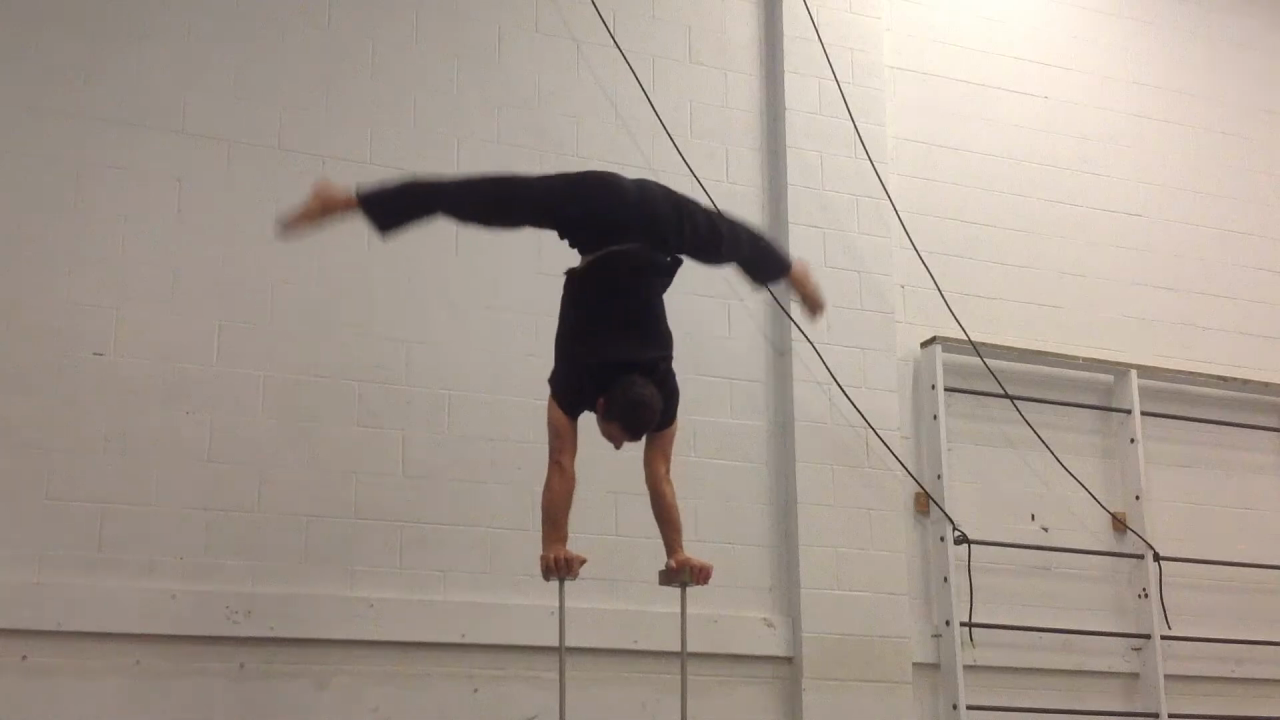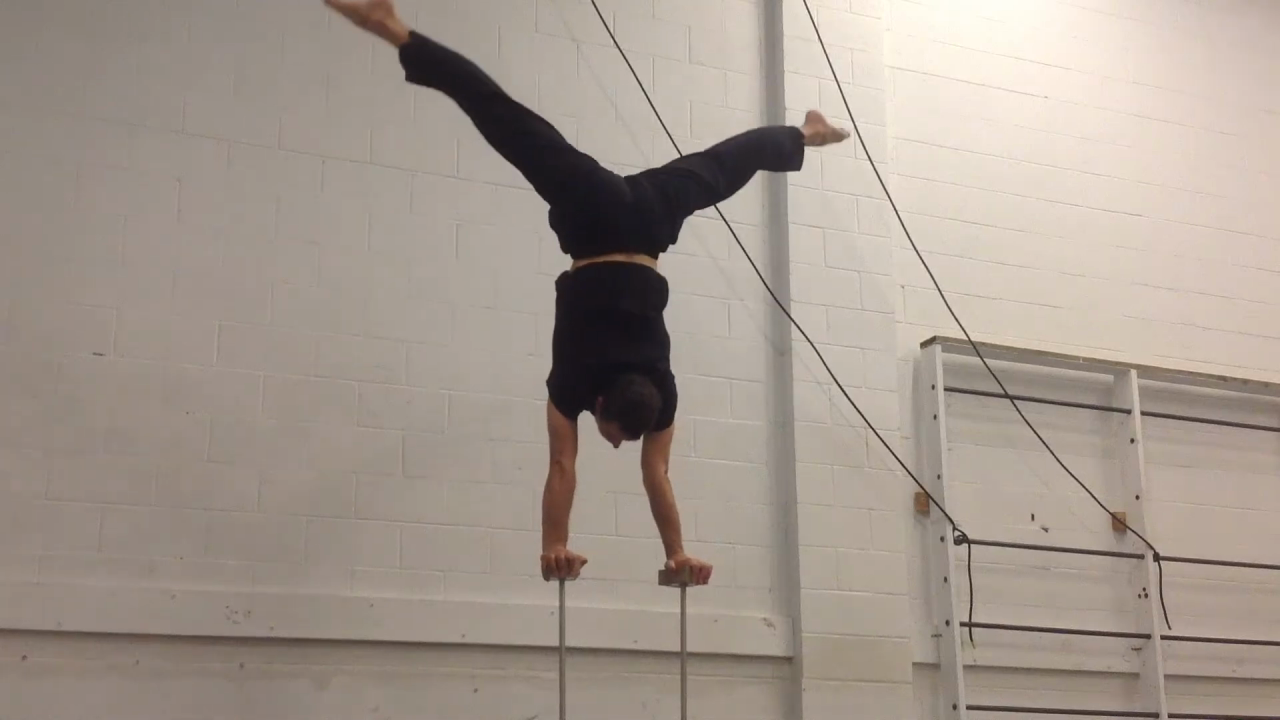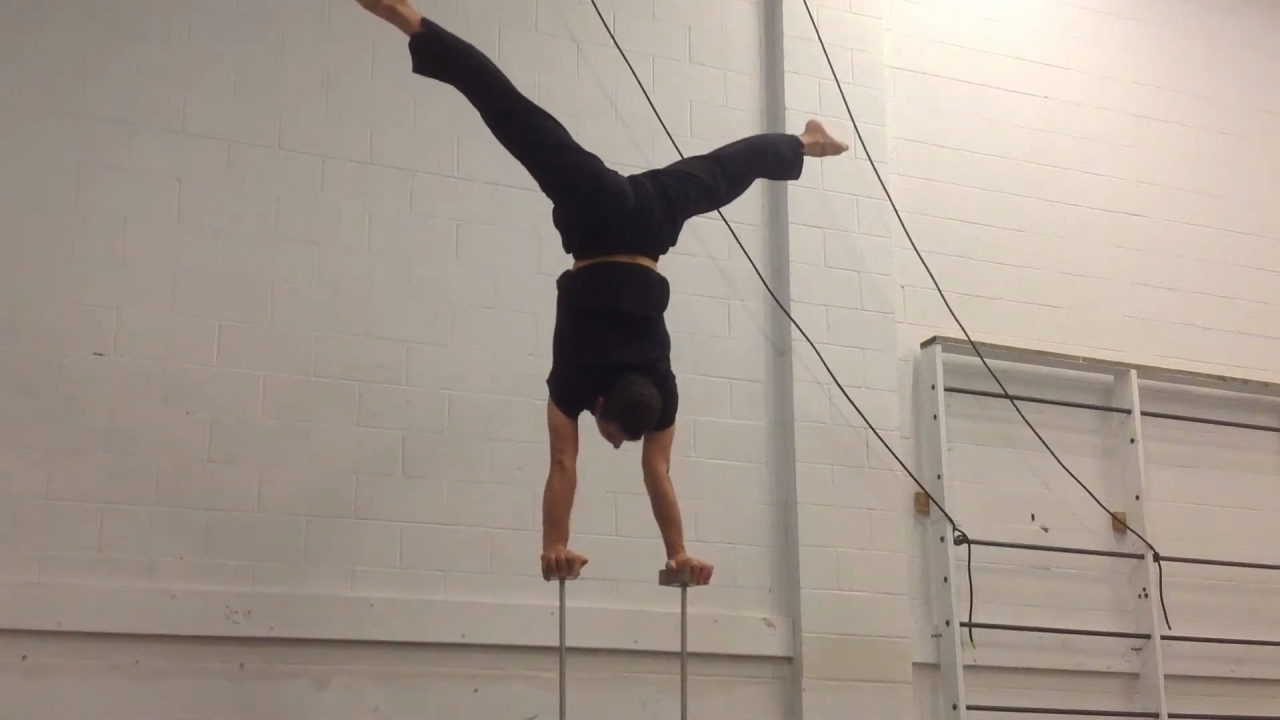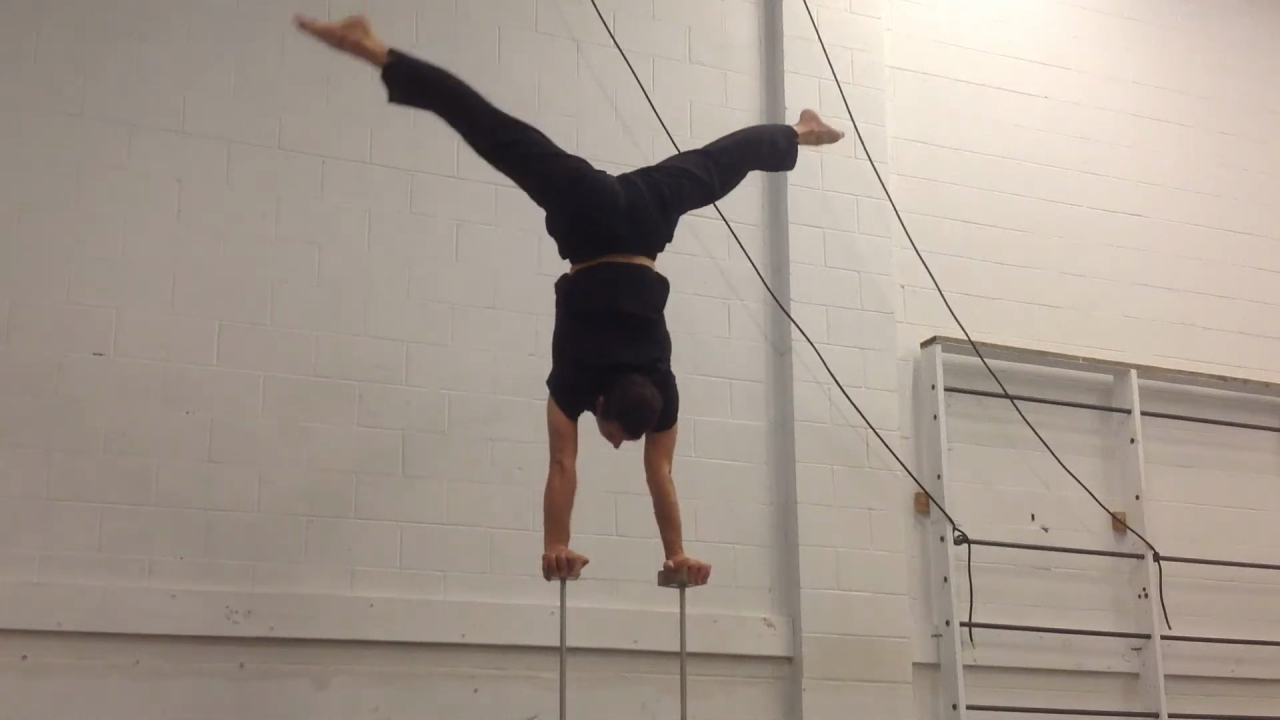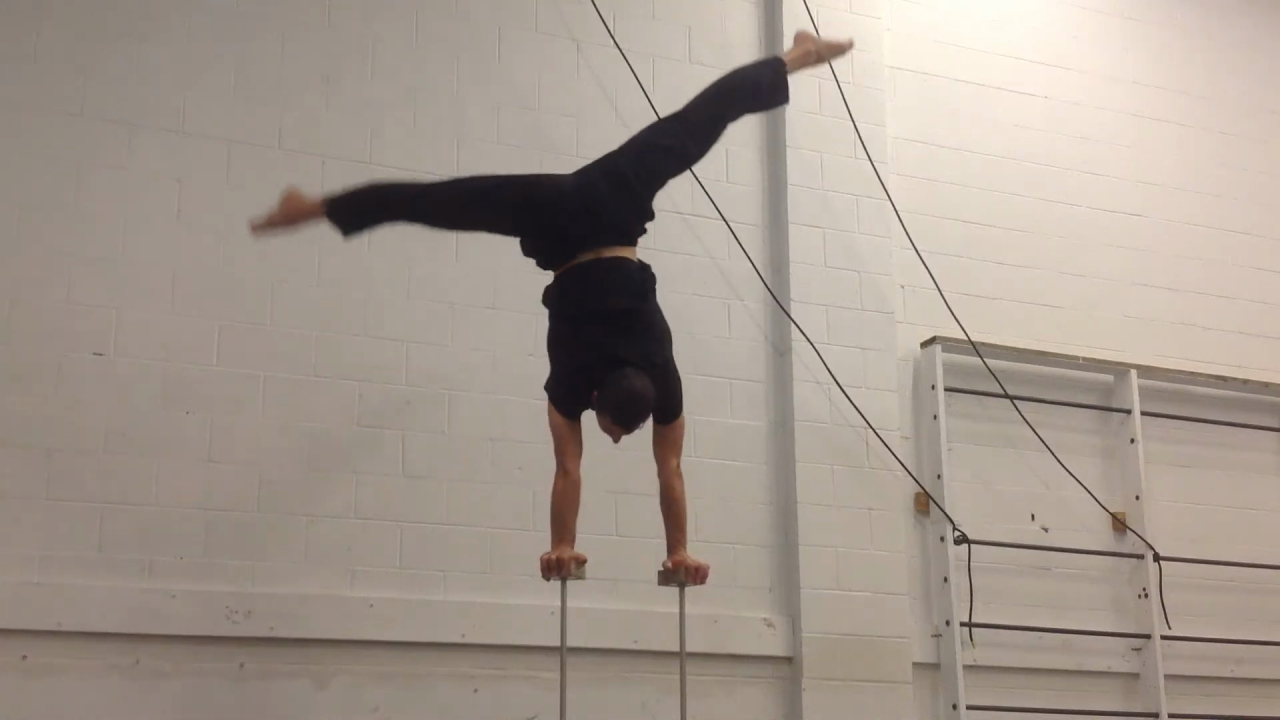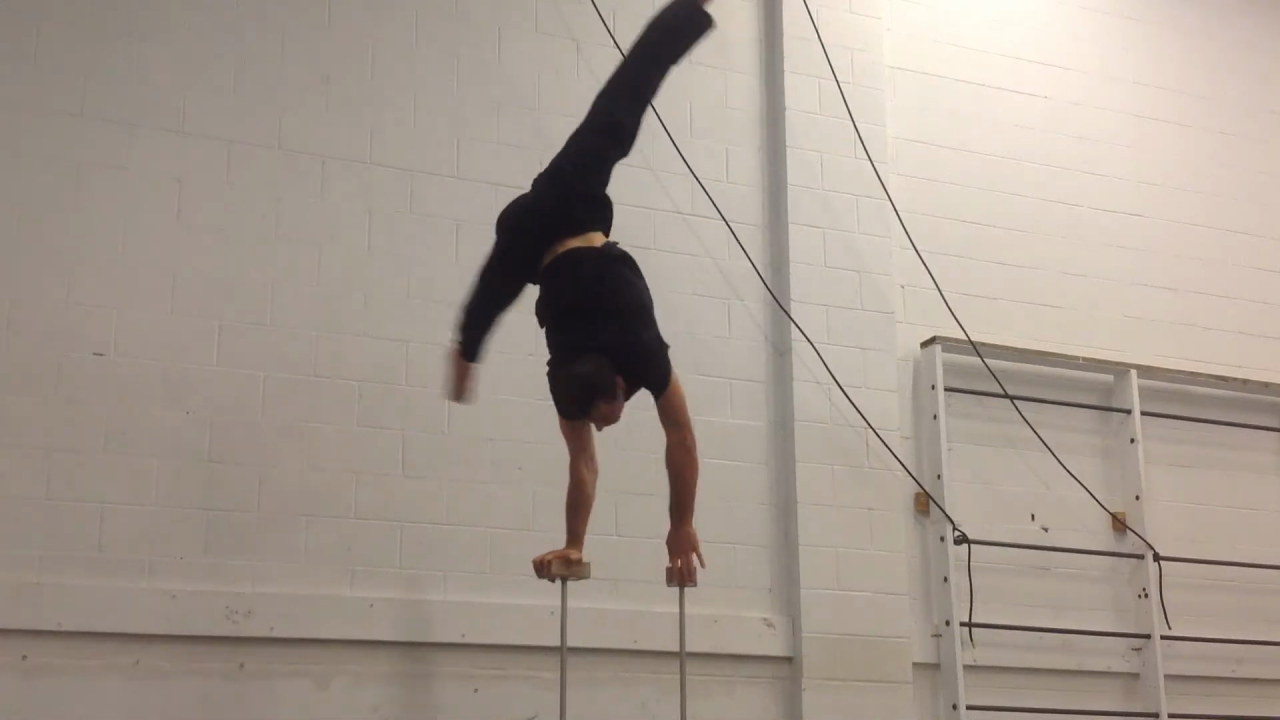
dt=0.5s
person 1, frame 1
left shoulder: (663, 388)
right shoulder: (573, 382)
left elbow: (659, 474)
right elbow: (562, 466)
left wrist: (678, 553)
right wrist: (554, 544)
left hip: (658, 215)
right hip: (595, 206)
left knee: (730, 244)
right knee: (461, 200)
right ankle: (346, 200)
person 1, frame 2
left shoulder: (660, 391)
right shoulder: (571, 384)
left elbow: (656, 475)
right elbow: (562, 467)
left wrist: (678, 553)
right wrist: (554, 545)
left hip: (644, 218)
right hip: (597, 217)
left knee: (721, 168)
right knee: (511, 124)
left ankle: (801, 134)
person 1, frame 3
left shoulder: (660, 390)
right shoulder: (571, 385)
left elbow: (657, 473)
right elbow: (563, 467)
left wrist: (679, 553)
right wrist: (555, 545)
left hip: (648, 217)
right hip: (600, 216)
left knee: (722, 173)
right knee: (518, 118)
left ankle: (803, 144)
person 1, frame 4
left shoulder: (660, 387)
right shoulder: (573, 384)
left elbow: (659, 474)
right elbow: (562, 466)
left wrist: (677, 551)
right wrist: (556, 543)
left hip: (643, 215)
right hip: (593, 213)
left knee: (719, 166)
right knee: (499, 135)
left ankle: (798, 134)
right ankle: (377, 52)
person 1, frame 5
left shoulder: (663, 381)
right shoulder: (570, 383)
left elbow: (669, 469)
right elbow: (568, 469)
left wrist: (680, 551)
right wrist: (562, 545)
left hip: (613, 209)
right hip: (563, 216)
left knee: (694, 127)
right knee: (429, 202)
left ankle: (790, 60)
right ankle: (319, 206)
person 1, frame 6
left shoulder: (639, 354)
right shoulder: (569, 381)
left elbow: (682, 443)
right elbow: (583, 466)
left wrist: (681, 526)
right wrist: (571, 547)
left hip: (561, 221)
right hip: (534, 231)
left knee: (614, 117)
right knee: (489, 303)
right ankle: (465, 355)
